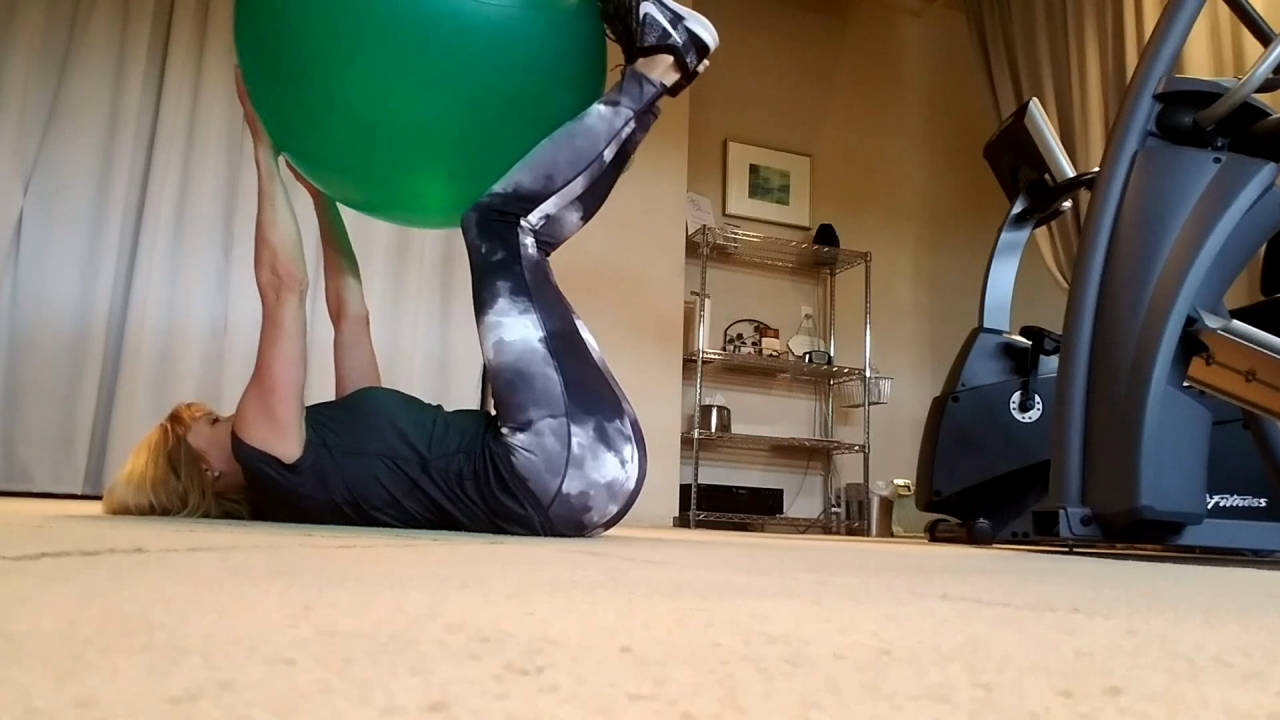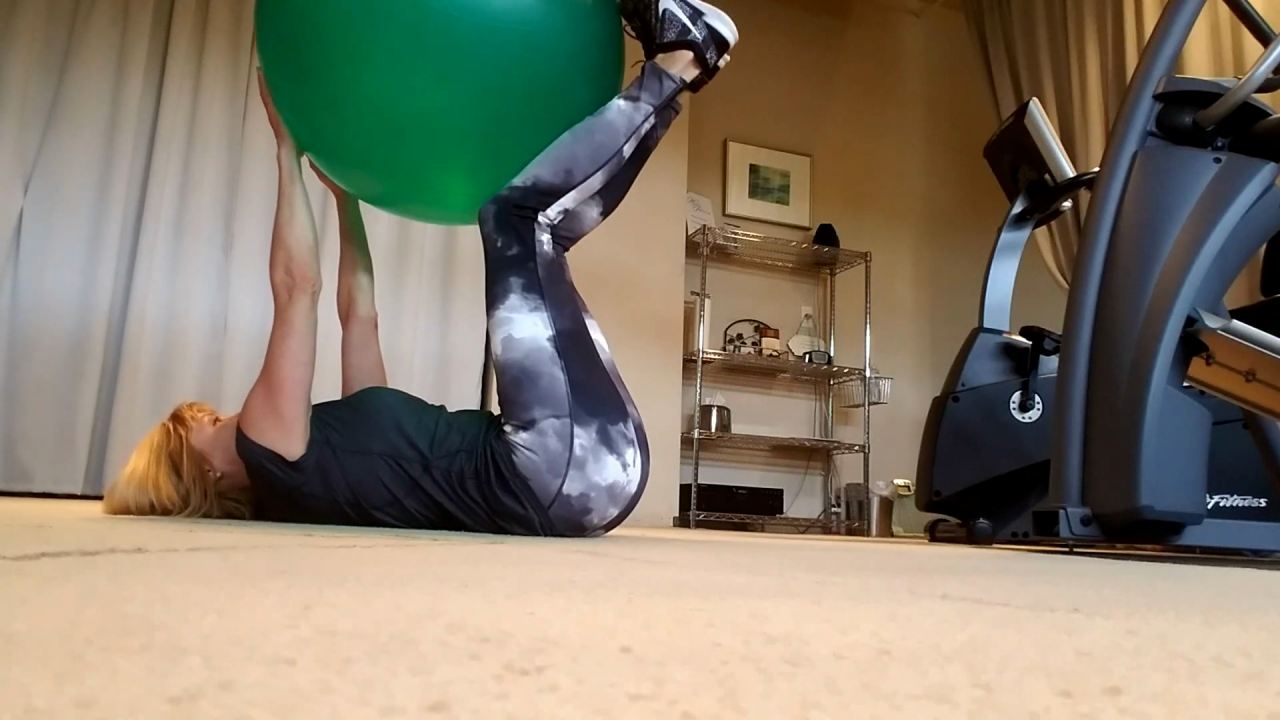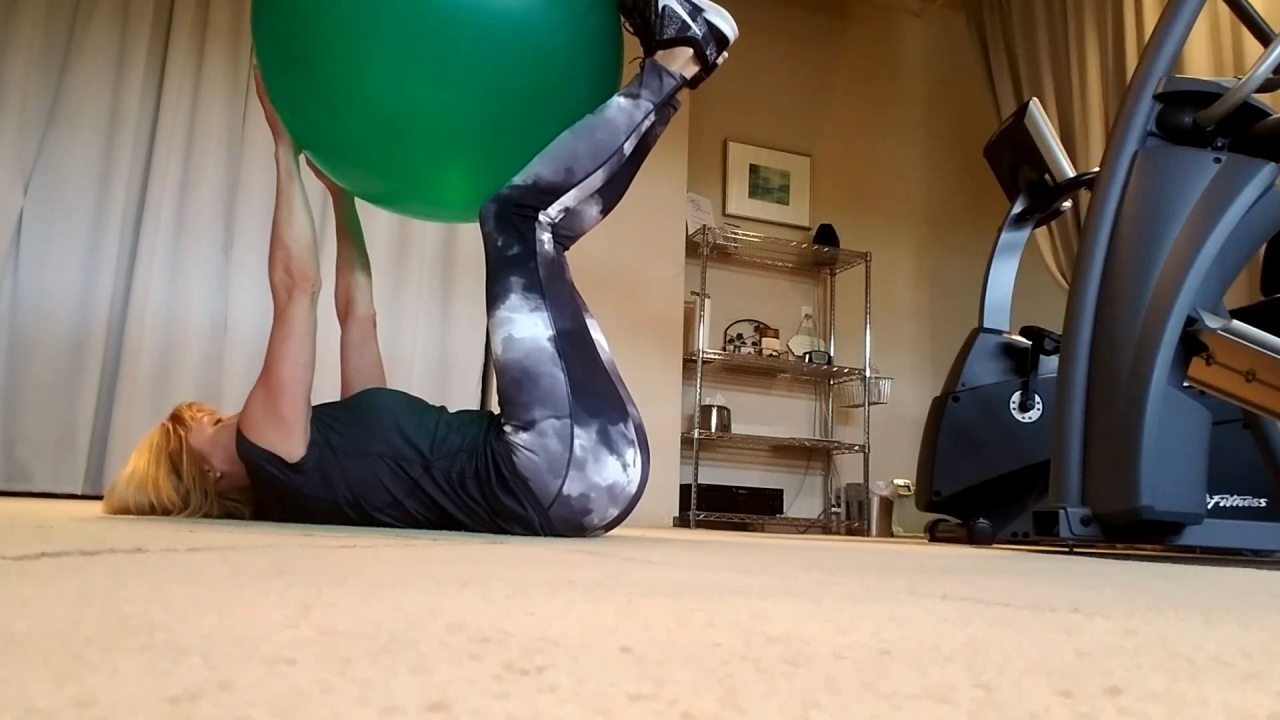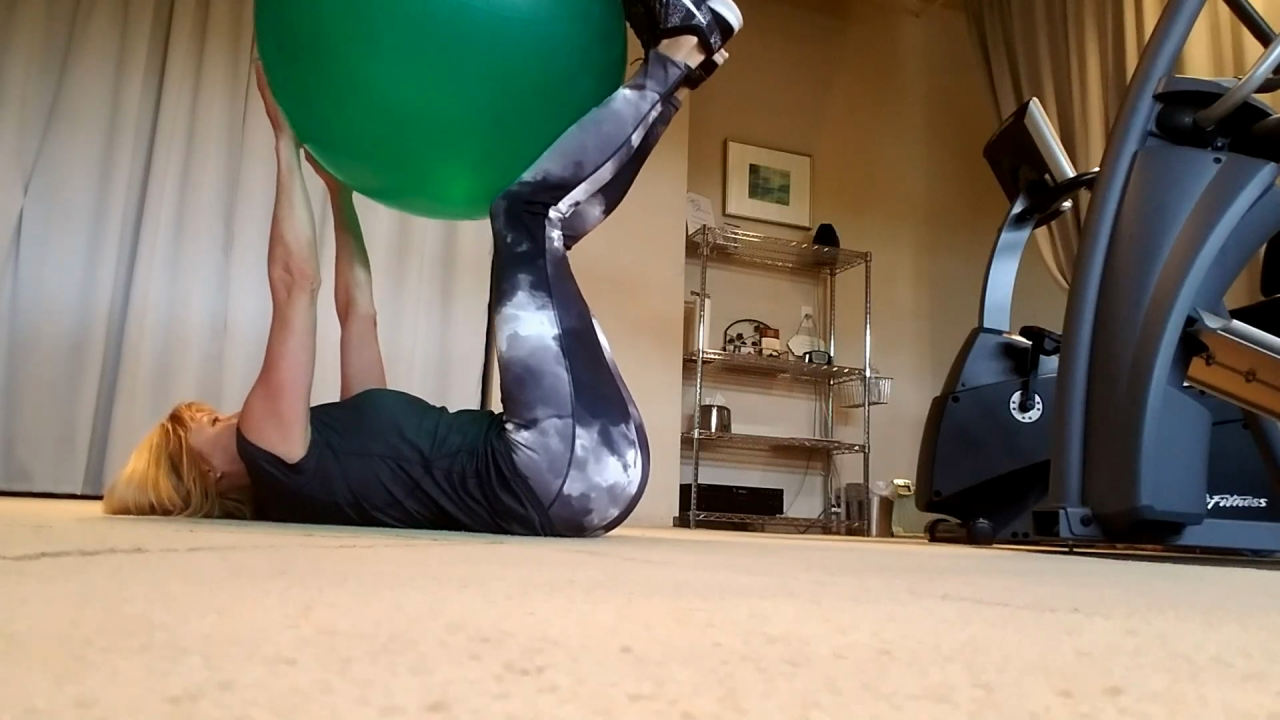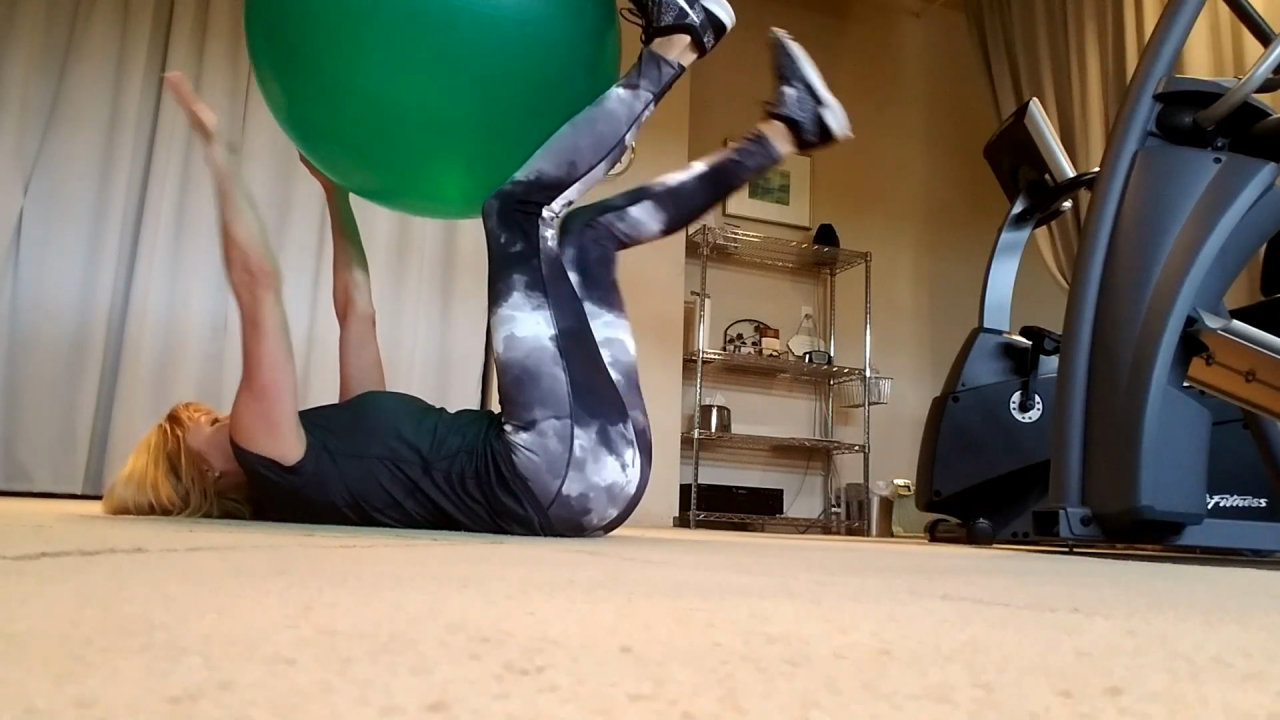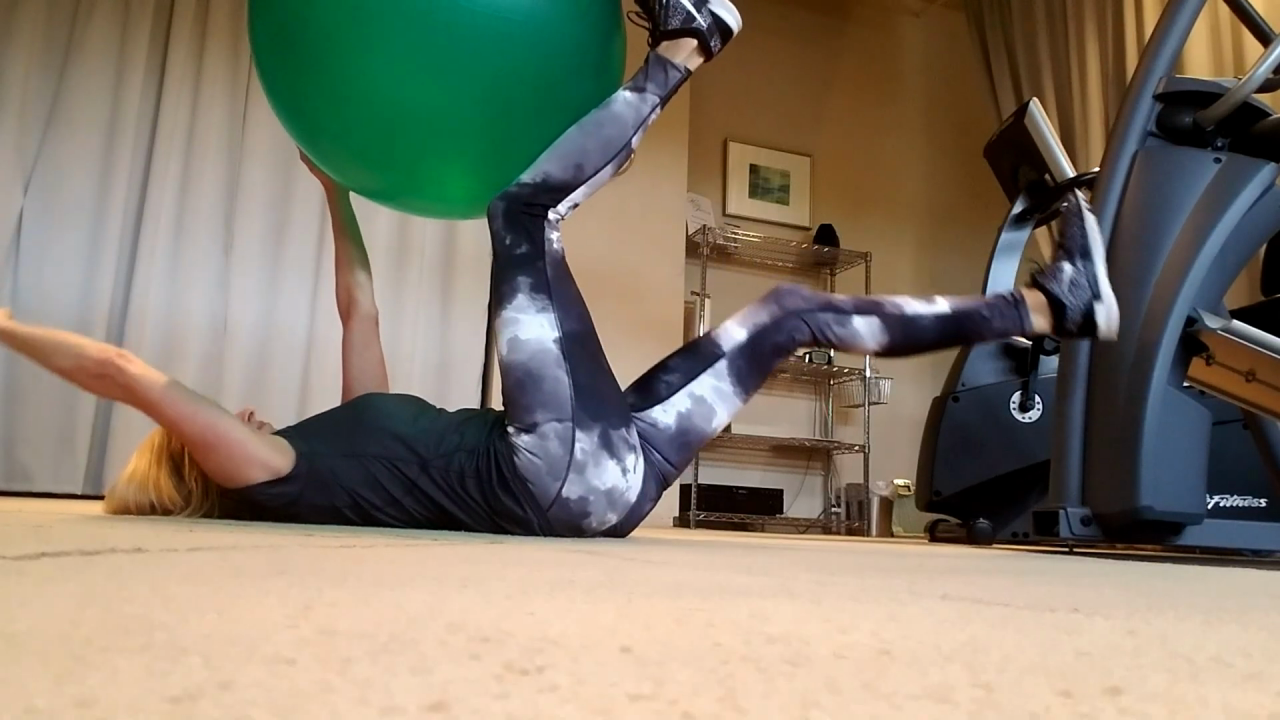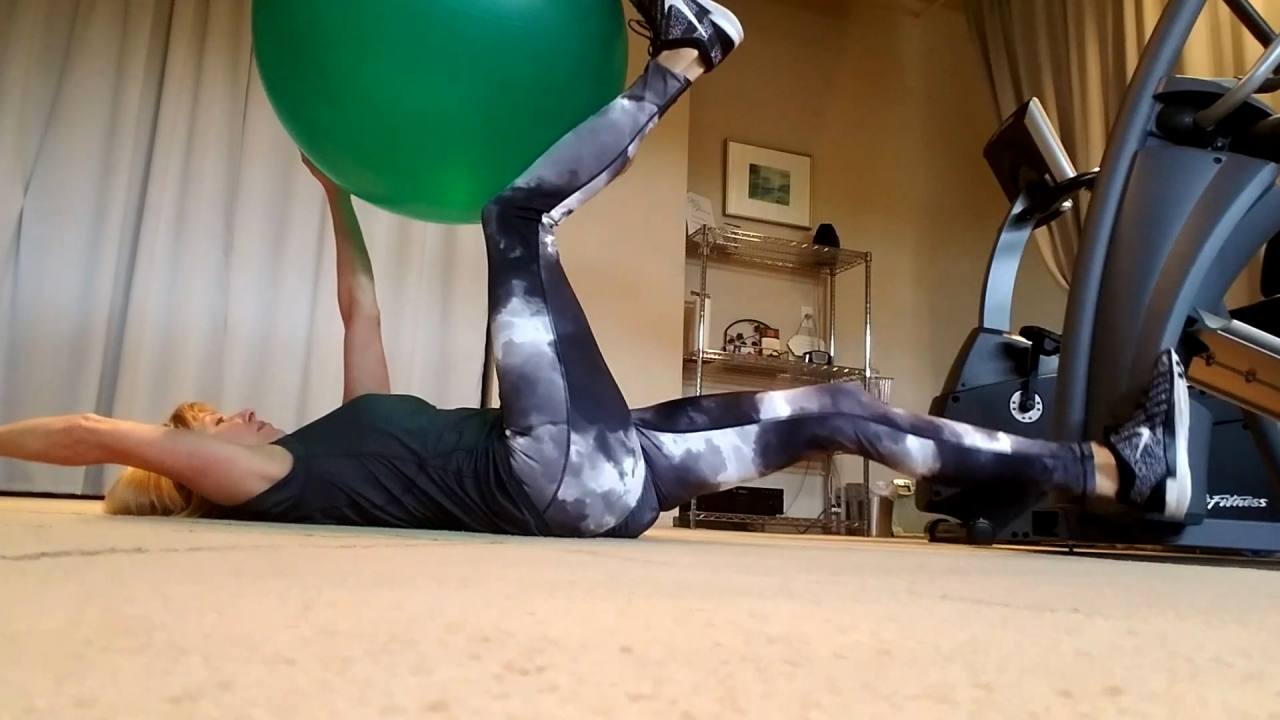
dt=0.7s
person 1, frame 1
left shoulder: (319, 440)
right shoulder: (268, 459)
left elbow: (349, 309)
right elbow: (284, 286)
left wrist: (321, 191)
right wrist: (265, 150)
left hip: (582, 466)
right hip: (563, 475)
left knee: (509, 232)
right knee: (498, 219)
left ankle: (652, 74)
right ankle: (655, 68)
person 1, frame 2
left shoulder: (326, 440)
right shoulder: (269, 455)
left elbow: (358, 309)
right elbow: (296, 286)
left wrist: (344, 188)
right wrist: (288, 148)
left hip: (588, 467)
right hip: (564, 476)
left knee: (530, 229)
right knee: (515, 213)
left ankle: (670, 78)
right ankle: (675, 66)
person 1, frame 3
left shoulder: (329, 439)
right shoulder: (269, 453)
left elbow: (358, 310)
right elbow: (295, 286)
left wrist: (342, 190)
right wrist: (285, 148)
left hip: (591, 461)
right hip: (566, 475)
left knee: (533, 229)
right knee: (515, 210)
left ankle: (669, 76)
right ankle: (675, 61)
person 1, frame 4
left shoulder: (333, 436)
right shoulder: (268, 450)
left elbow: (357, 308)
right elbow: (295, 281)
left wrist: (339, 186)
right wrist: (286, 141)
left hip: (589, 464)
right hip: (566, 476)
left knee: (540, 232)
right knee: (525, 207)
left ankle: (671, 81)
person 1, frame 5
left shoulder: (324, 443)
right shoulder: (270, 460)
left elbow: (355, 309)
right elbow: (259, 286)
left wrist: (333, 192)
right wrist: (217, 153)
left hip: (593, 461)
right hip: (569, 472)
left knee: (585, 233)
right knee: (517, 209)
left ankle: (785, 129)
person 1, frame 6
left shoulder: (333, 435)
right shoulder: (266, 473)
left elbow: (360, 310)
right elbow: (137, 376)
left wrist: (336, 193)
left hip: (597, 471)
right hip: (566, 477)
left knee: (787, 309)
right knee: (520, 210)
left ankle: (1042, 304)
person 1, frame 7
left shoulder: (338, 436)
right shoulder: (270, 480)
left elbow: (360, 308)
right elbow: (114, 436)
left wrist: (339, 196)
left hip: (602, 472)
right hip: (562, 474)
left knee: (829, 407)
right knee: (516, 213)
left ankle: (1114, 469)
